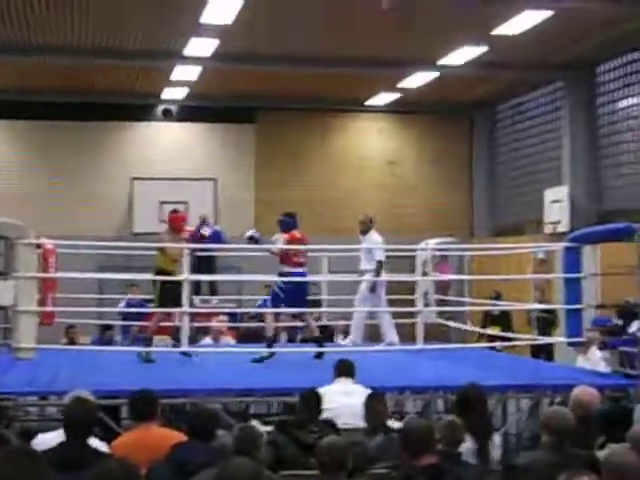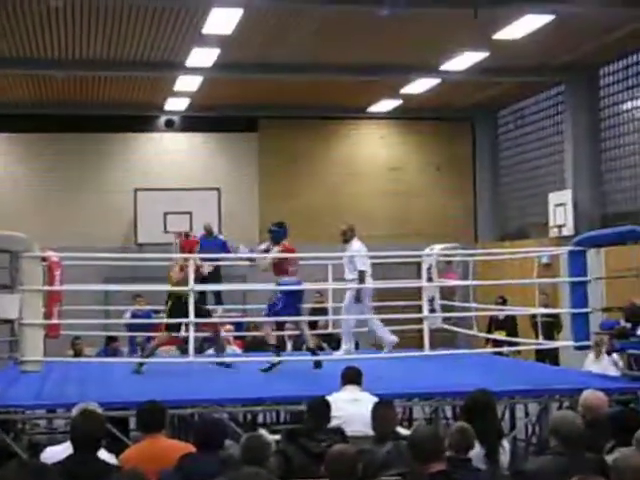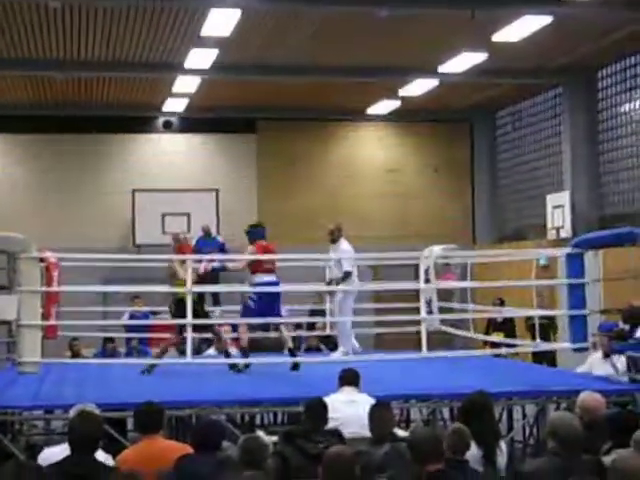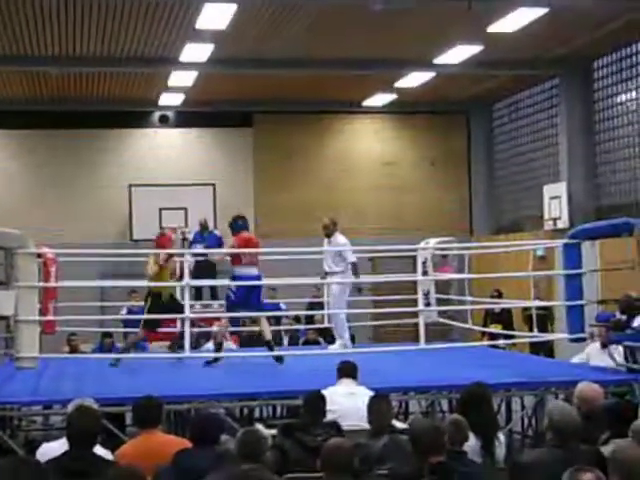
dt=0.4s
person 1, frame 1
left shoulder: (285, 237)
right shoulder: (303, 238)
left elbow: (276, 251)
left wrist: (258, 241)
left hip: (288, 277)
right hip: (301, 277)
left knee: (270, 311)
right knee: (303, 313)
left ankle: (269, 349)
right ankle: (319, 345)
person 1, frame 2
left shoulder: (278, 249)
right shoulder: (290, 248)
left elbow: (264, 266)
right wrist: (267, 249)
left hip: (285, 288)
right hip: (296, 286)
right knee: (300, 323)
left ankle: (276, 355)
right ankle: (315, 357)
person 1, frame 3
left shoulder: (253, 248)
right shoulder: (271, 248)
left elbow: (241, 266)
left wrist: (224, 266)
left hip: (260, 287)
right hip: (273, 285)
left knee: (243, 323)
right knee: (279, 323)
left ankle: (245, 358)
right ankle: (294, 357)
person 1, frame 4
left shoulder: (236, 240)
right shoulder: (255, 241)
left hip: (239, 280)
right hip: (255, 279)
right knee: (260, 316)
left ankle: (217, 353)
right ankle: (272, 351)
person 2, frame 1
left shoulder: (178, 236)
right shoulder: (165, 238)
right elbow: (175, 256)
right wrist: (182, 240)
left hip: (175, 277)
right hip: (164, 278)
right knee: (161, 314)
right ankle: (145, 349)
person 2, frame 2
right shoulder: (178, 262)
right elbow: (175, 280)
right wrist: (187, 269)
left hip: (189, 300)
right hip: (176, 301)
right knee: (167, 336)
right ankle: (141, 363)
person 2, frame 3
left shoulder: (187, 264)
right shoulder: (174, 264)
right elbow: (184, 278)
right wrist: (195, 270)
left hip: (191, 303)
right hip: (180, 305)
left knee: (216, 331)
right knee: (176, 338)
left ankle: (229, 359)
right ankle: (152, 363)
person 2, frame 4
left shoulder: (172, 259)
right shoulder: (153, 258)
left elbow: (175, 278)
right elbow: (150, 275)
right wrist: (161, 263)
left hip: (168, 297)
right hip: (155, 297)
right knee: (143, 333)
left ankle: (174, 346)
right ankle: (119, 356)
person 3, frame 1
left shoulder: (374, 239)
right shoulder: (367, 238)
left elbow: (380, 262)
left wrist: (374, 280)
right wrist: (362, 273)
left hip: (372, 277)
right hip: (370, 277)
left knee: (360, 306)
right knee: (381, 309)
left ankle: (354, 339)
right ankle: (391, 340)
person 3, frame 2
left shoulder: (356, 248)
right shoulder: (352, 247)
left elbow: (362, 271)
left wrist: (358, 291)
right wrist: (357, 289)
left hip: (359, 286)
right hip: (357, 285)
left knee: (347, 316)
right knee: (367, 316)
left ankle: (347, 348)
right ankle: (389, 339)
person 3, frame 3
left shoulder: (345, 248)
right shoulder: (334, 247)
left elbow: (348, 272)
left wrist: (335, 284)
right wrist: (331, 280)
left hip: (346, 286)
right hip: (340, 286)
left knee: (343, 318)
right knee: (341, 317)
left ankle: (345, 349)
right ankle: (351, 346)
person 3, frame 4
left shoulder: (342, 242)
right shoulder: (326, 241)
left elbow: (353, 262)
right wrist: (325, 274)
left hip: (341, 279)
right hip: (332, 279)
left knee: (337, 311)
right knee: (333, 311)
left ankle: (343, 342)
right ankle: (343, 341)
